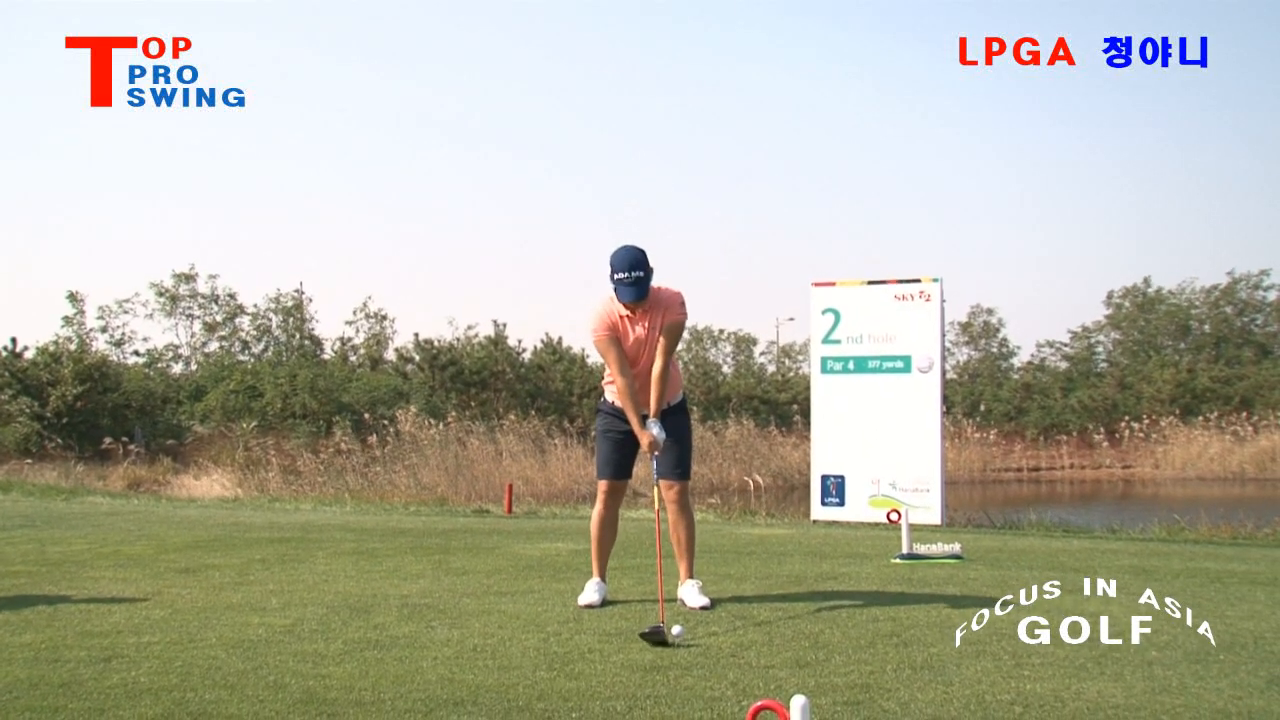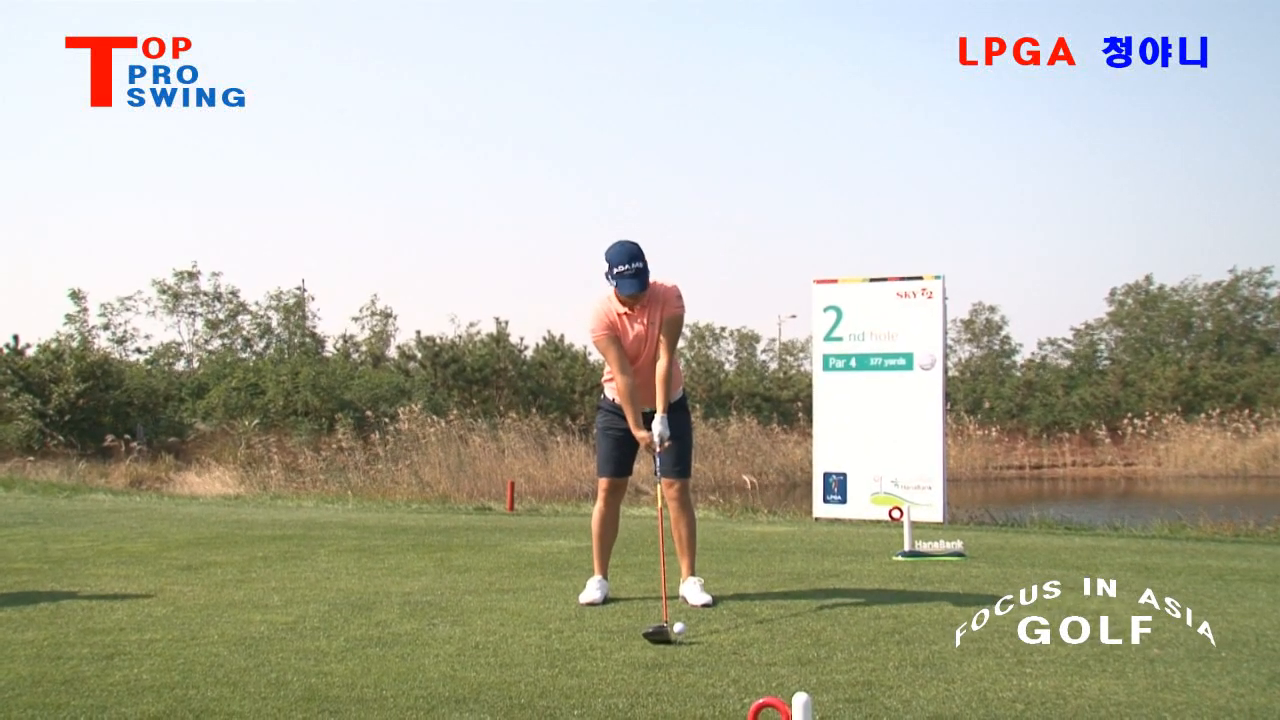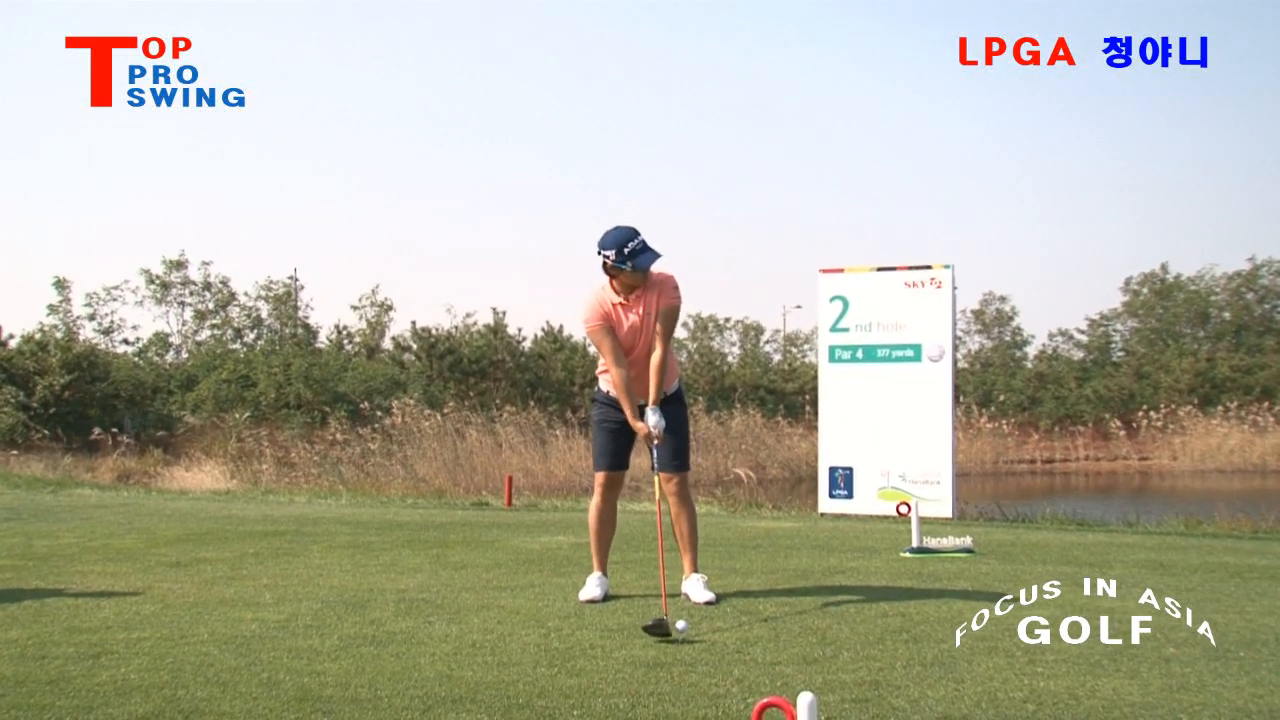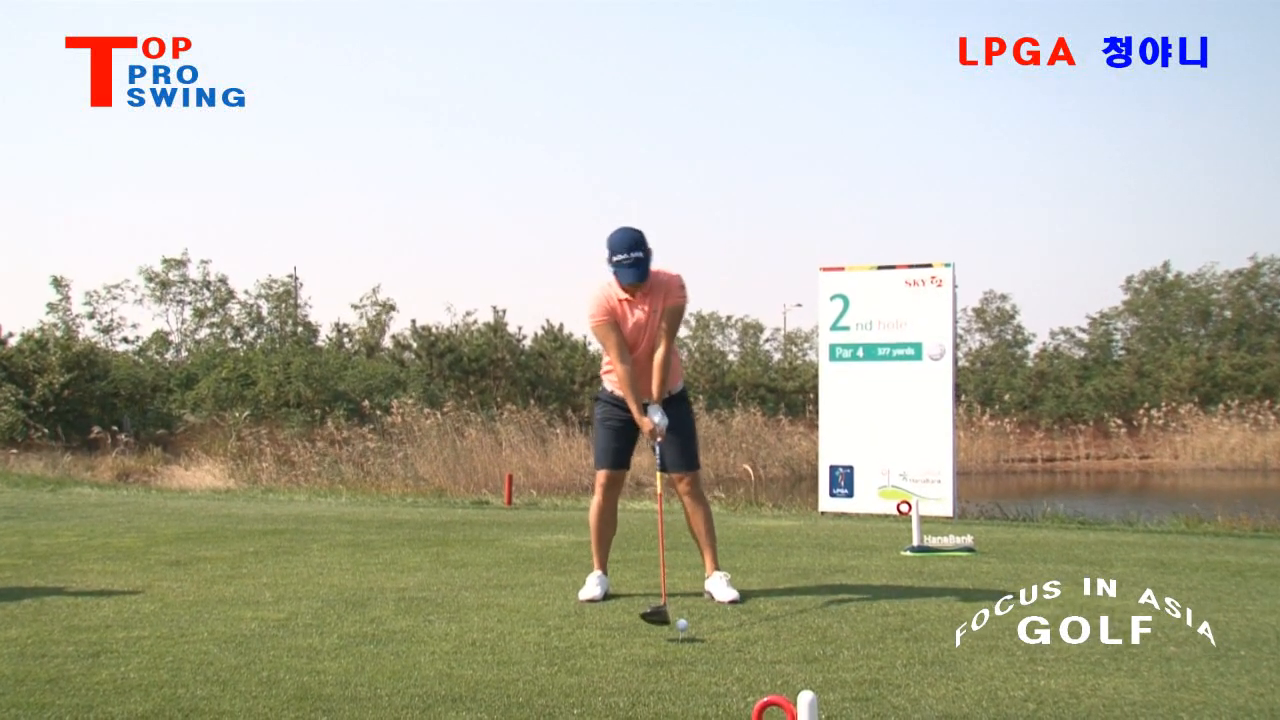
dt=0.5s
person 1, frame 1
left shoulder: (672, 302)
right shoulder: (604, 317)
left elbow: (662, 364)
right elbow: (622, 377)
left wrist: (655, 419)
right wrist: (640, 429)
left hip: (669, 408)
right hip: (618, 410)
left knee: (676, 492)
right knee: (608, 492)
left ankle: (687, 582)
right ankle: (597, 580)
person 1, frame 2
left shoulder: (670, 297)
right shoulder: (602, 315)
left elbow: (665, 358)
right elbow: (622, 375)
left wrist: (662, 415)
right wrist: (636, 429)
left hip: (669, 405)
right hip: (618, 408)
left knee: (677, 490)
right knee: (608, 489)
left ankle: (689, 579)
right ankle: (599, 578)
person 1, frame 3
left shoulder: (666, 286)
right shoulder: (597, 305)
left elbow: (659, 349)
right elbow: (617, 366)
left wrist: (654, 408)
right wrist: (634, 420)
left hip: (665, 397)
right hip: (612, 400)
left knee: (676, 484)
right knee: (605, 484)
left ankle: (691, 576)
right ankle: (598, 575)
person 1, frame 4
left shoulder: (672, 286)
right shoulder: (603, 302)
left elbow: (663, 348)
right elbow: (621, 362)
left wrist: (656, 406)
right wrist: (639, 417)
left hip: (670, 397)
right hip: (617, 400)
left knee: (688, 483)
right knee: (606, 483)
left ankle: (714, 574)
right ankle: (598, 574)
